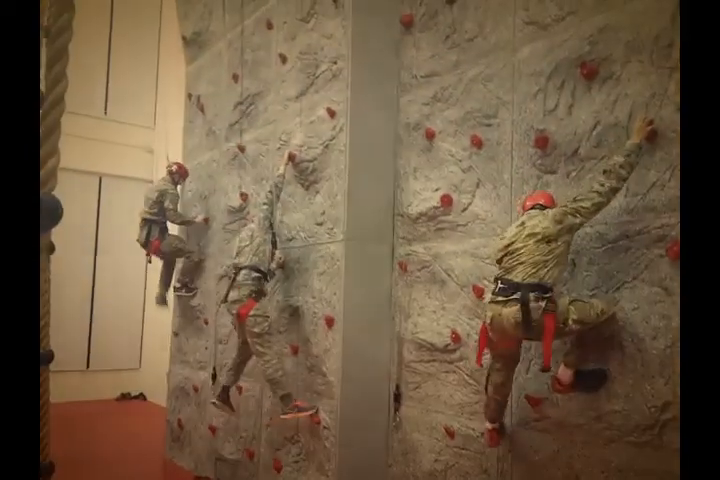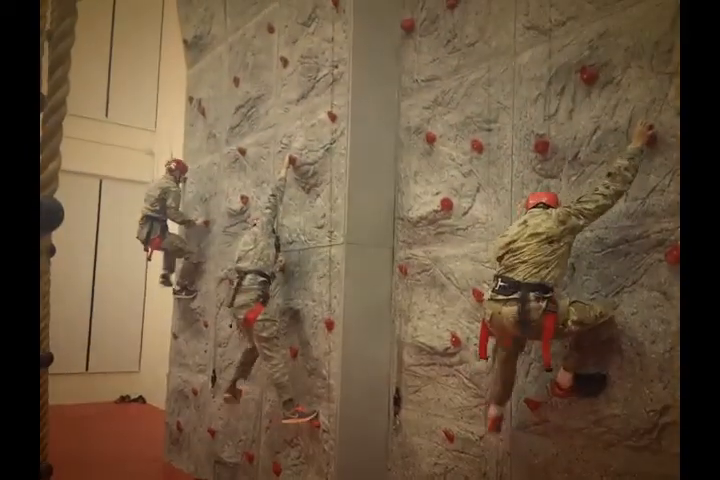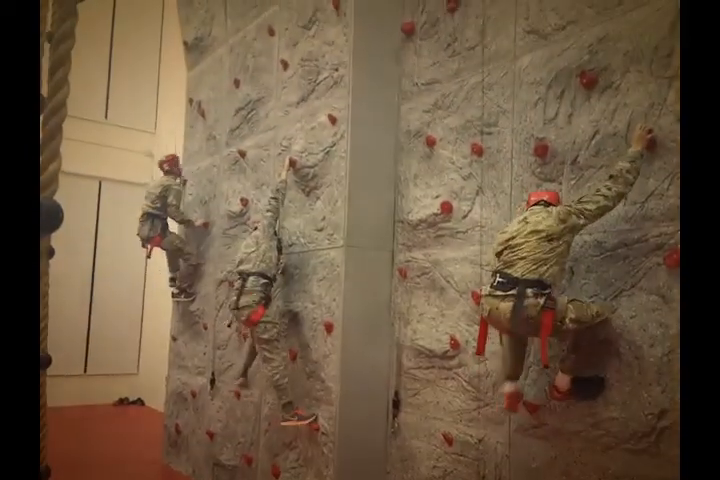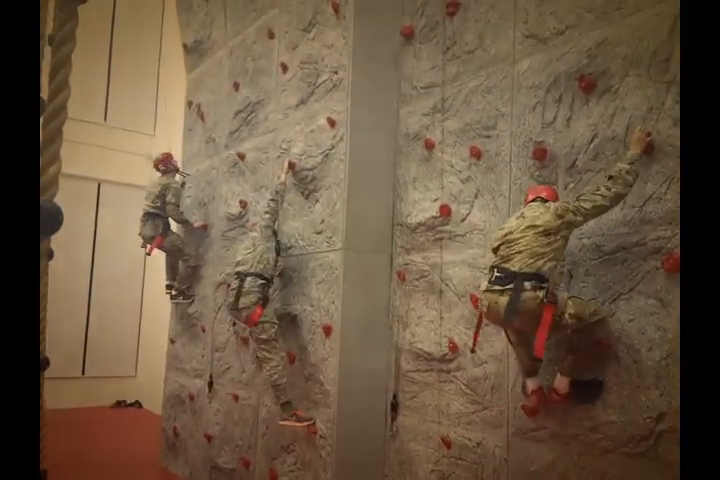
dt=0.1s
person 1, frame 1
left shoulder: (511, 232)
right shoulder: (559, 218)
right elbow: (606, 185)
right wrist: (635, 142)
left hip: (498, 312)
right hip: (532, 313)
left knee: (502, 365)
right knee: (602, 313)
left ankle: (492, 426)
right ankle: (566, 374)
person 1, frame 2
left shoulder: (511, 231)
right shoulder: (562, 219)
right elbow: (609, 189)
right wrist: (634, 147)
left hip: (496, 310)
right hip: (531, 312)
left knee: (508, 348)
right knee: (600, 318)
left ankle: (495, 409)
right ankle: (566, 380)
person 1, frame 3
left shoulder: (510, 229)
right shoulder: (562, 217)
right elbow: (612, 191)
right wrist: (636, 150)
left hip: (494, 306)
right hip: (529, 308)
left knee: (514, 329)
right knee: (597, 317)
left ankle: (511, 386)
right ankle: (563, 383)
person 1, frame 4
left shoulder: (511, 223)
right shoulder: (559, 212)
right elbow: (611, 191)
right wrist: (635, 152)
left hip: (493, 301)
right hip: (527, 300)
left knee: (518, 323)
right knee: (592, 316)
left ankle: (531, 387)
right ankle: (563, 385)
person 2, frame 1
left shoulder: (245, 237)
right shoulder: (258, 225)
right elbow: (270, 198)
left wrist: (274, 265)
right wrist: (282, 170)
left hip: (237, 293)
right hip: (248, 293)
left knee: (246, 347)
right knee: (266, 351)
left ankle: (223, 394)
right ankle: (288, 404)
person 2, frame 2
left shoulder: (246, 240)
right shoulder: (262, 229)
right elbow: (272, 202)
left wrist: (275, 267)
right wrist: (283, 173)
left hip: (239, 296)
right hip: (253, 296)
left knee: (256, 344)
right knee: (275, 354)
left ankle: (232, 386)
right ankle: (290, 409)
person 2, frame 3
left shoulder: (248, 243)
right shoulder: (264, 231)
right elbow: (273, 205)
left wrist: (274, 269)
right wrist: (284, 175)
left hip: (240, 298)
right hip: (255, 298)
left knee: (261, 343)
right knee: (274, 356)
left ankle: (243, 374)
right ankle: (289, 411)
person 2, frame 4
left shoulder: (249, 244)
right shoulder: (262, 233)
right elbow: (272, 207)
left wrist: (273, 273)
right wrist: (283, 178)
left hip: (237, 299)
right hip: (252, 297)
right knee: (274, 355)
right ankle: (288, 412)
person 3, frame 1
left shoulder: (158, 185)
right shoulder: (170, 190)
right elbow: (172, 215)
right wrist: (194, 220)
left hip: (146, 233)
right hip: (156, 233)
left knee: (170, 259)
right knee: (192, 255)
left ankle: (161, 295)
right ankle: (181, 285)
person 3, frame 2
left shoulder: (158, 183)
right shoulder: (172, 188)
right elbow: (173, 213)
right wrist: (194, 222)
left hip: (145, 229)
right hip: (156, 230)
left knee: (172, 247)
right knee: (190, 254)
left ankle: (165, 275)
right ankle: (181, 288)
person 3, frame 3
left shoulder: (159, 182)
right shoulder: (174, 186)
right elbow: (173, 212)
right wrist: (193, 223)
left hip: (145, 227)
right hip: (156, 228)
left knee: (172, 246)
right knee: (190, 256)
left ankle: (173, 276)
right ankle: (180, 290)
person 3, frame 4
left shoulder: (157, 182)
right shoulder: (172, 184)
right elbow: (173, 210)
right wrist: (191, 225)
left hip: (146, 227)
right hip: (158, 227)
left knee: (172, 250)
right knee: (189, 258)
left ankle: (170, 284)
right ankle: (178, 292)
